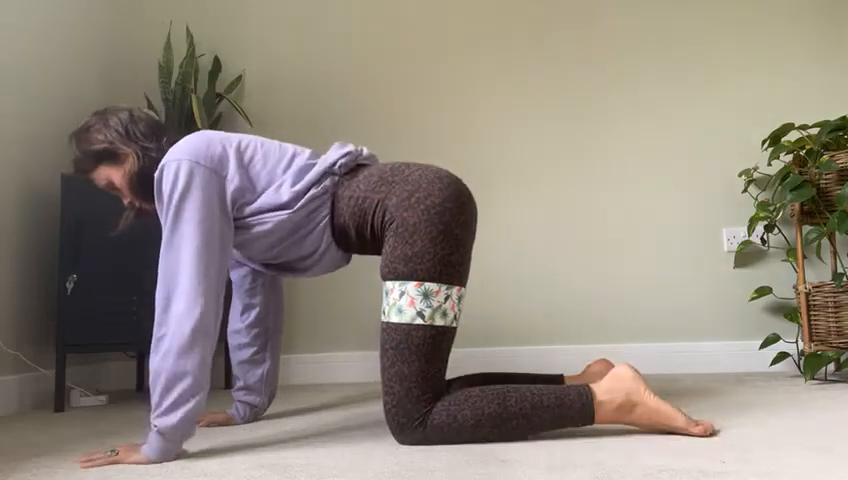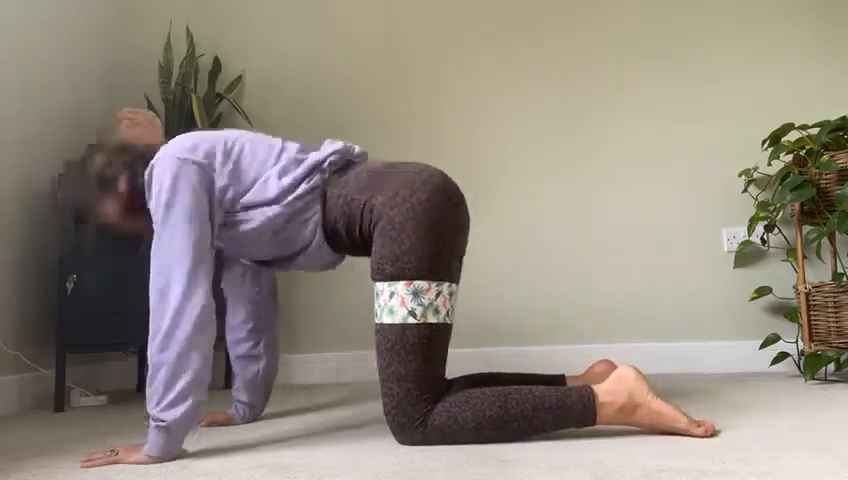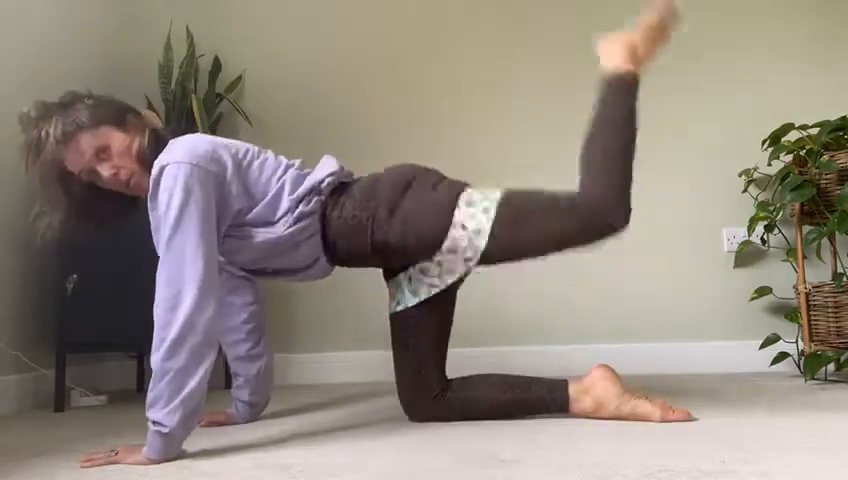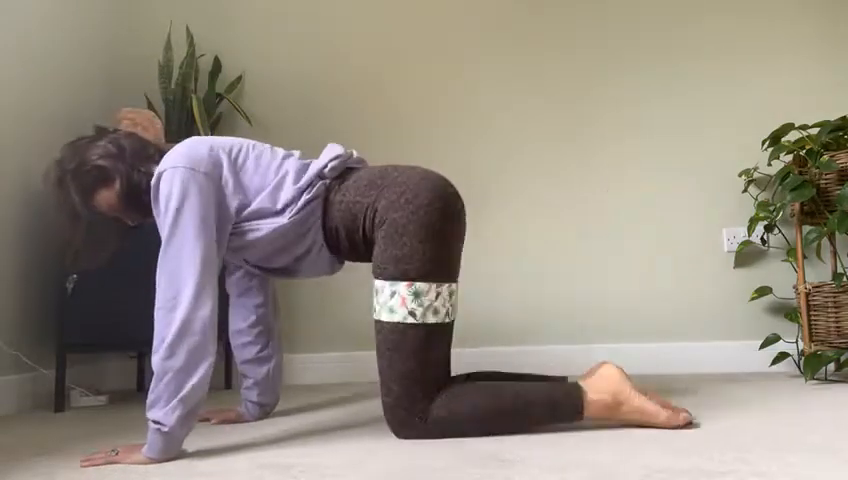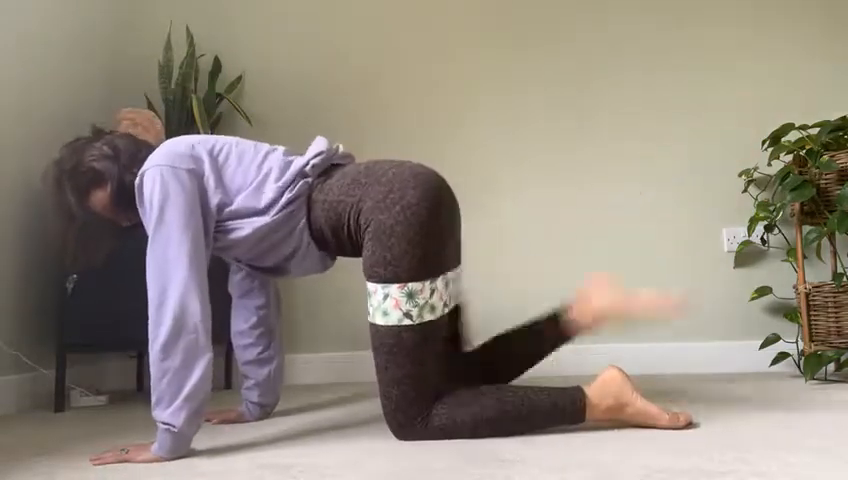
dt=0.7s
person 1, frame 1
left shoulder: (185, 165)
right shoulder: (215, 176)
left elbow: (188, 306)
right elbow: (252, 285)
left wrist: (162, 440)
right wrist: (248, 401)
left hip: (417, 206)
right hip: (418, 209)
left knee: (414, 419)
right knee: (420, 393)
left ankle: (610, 398)
right ankle: (586, 379)
person 1, frame 2
left shoulder: (172, 169)
right shoulder: (212, 175)
left elbow: (182, 303)
right elbow: (246, 283)
left wrist: (161, 440)
right wrist: (246, 403)
left hip: (406, 207)
right hip: (411, 207)
left knee: (414, 420)
right knee: (420, 392)
left ankle: (611, 401)
right ankle: (587, 379)
person 1, frame 3
left shoulder: (185, 165)
right shoulder: (167, 201)
left elbow: (187, 305)
right elbow: (231, 297)
left wrist: (159, 439)
right wrist: (246, 403)
left hip: (406, 210)
right hip: (402, 244)
left knee: (598, 210)
right knee: (424, 400)
left ankle: (618, 66)
right ankle: (586, 394)
person 1, frame 4
left shoulder: (181, 173)
right shoulder: (203, 176)
left elbow: (187, 309)
right elbow: (246, 286)
left wrist: (160, 438)
right wrist: (255, 401)
left hip: (407, 207)
right hip: (398, 215)
left knee: (412, 414)
right knee: (426, 397)
left ankle: (597, 396)
right ankle: (585, 386)
person 1, frame 5
left shoulder: (165, 172)
right shoulder: (198, 178)
left elbow: (177, 306)
right elbow: (251, 284)
left wrist: (169, 437)
right wrist: (258, 400)
left hip: (400, 204)
right hip: (407, 206)
left knee: (412, 419)
right knee: (444, 386)
left ankle: (598, 398)
right ankle: (578, 315)
